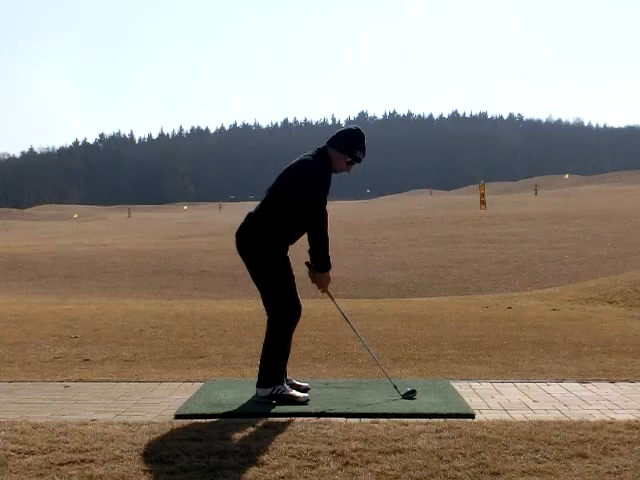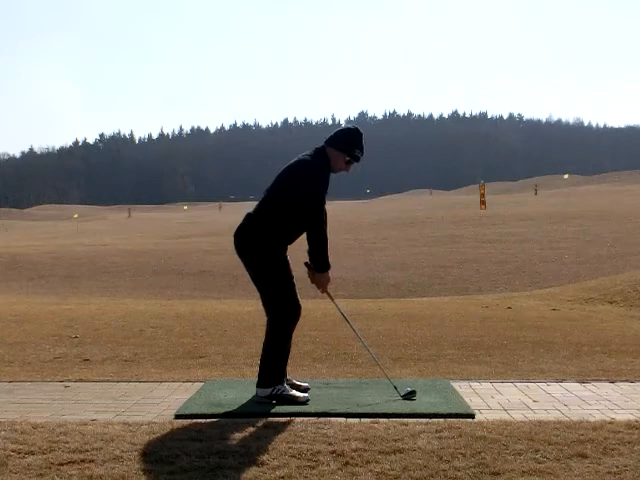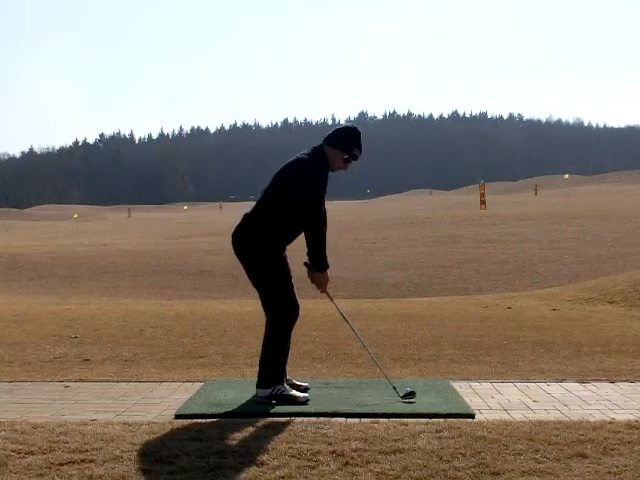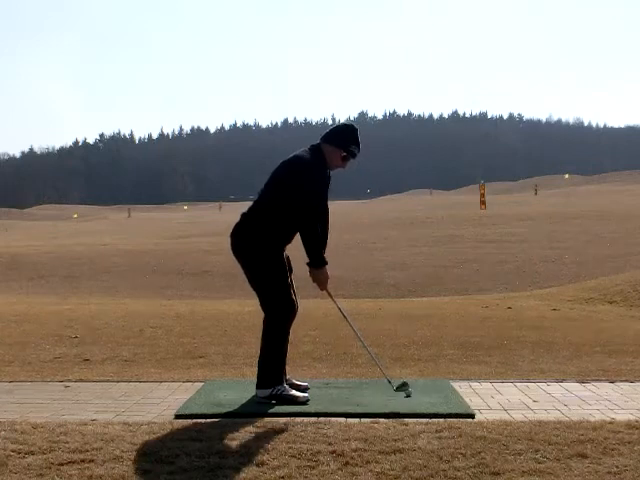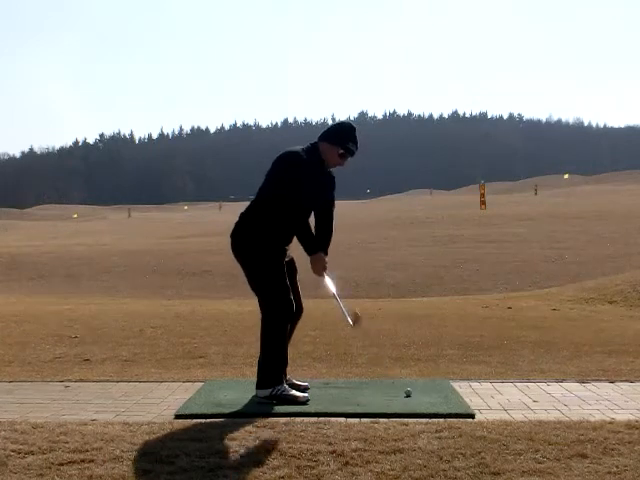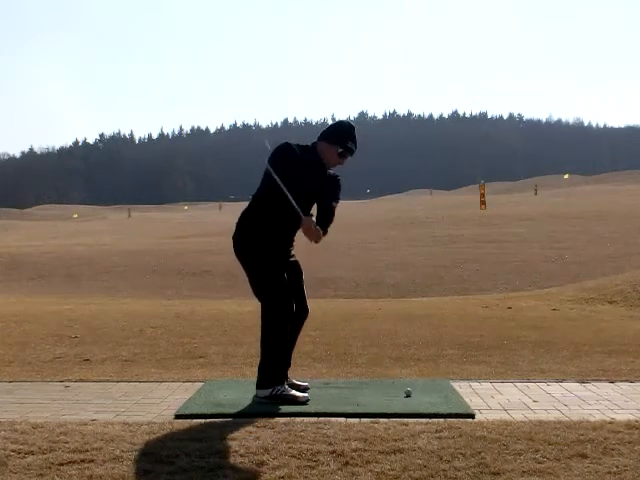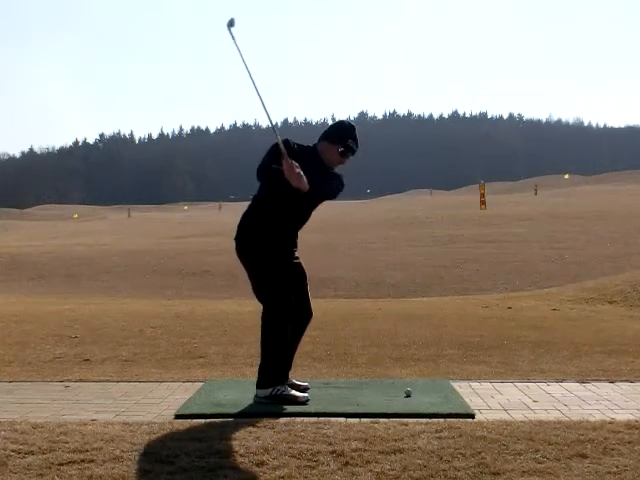
dt=0.4s
person 1, frame 1
left shoulder: (314, 167)
right shoulder: (314, 170)
left elbow: (315, 220)
right elbow: (315, 222)
left wrist: (317, 263)
right wrist: (322, 266)
left hip: (265, 242)
right hip: (260, 242)
left knee: (285, 310)
right knee: (286, 310)
left ankle: (277, 376)
right ankle: (269, 384)
person 1, frame 2
left shoulder: (313, 167)
right shoulder: (312, 170)
left elbow: (314, 220)
right elbow: (315, 222)
left wrist: (316, 263)
right wrist: (321, 267)
left hip: (264, 242)
right hip: (259, 242)
left knee: (284, 310)
right knee: (286, 310)
left ankle: (277, 376)
right ankle: (269, 384)
person 1, frame 3
left shoulder: (313, 168)
right shoulder: (309, 169)
left elbow: (315, 220)
right elbow: (312, 222)
left wrist: (315, 263)
right wrist: (320, 267)
left hip: (264, 242)
right hip: (256, 242)
left knee: (284, 309)
right knee: (284, 310)
left ankle: (277, 376)
right ankle: (268, 384)
person 1, frame 4
left shoulder: (318, 172)
right shoulder: (303, 166)
left elbow: (319, 218)
right elbow: (306, 220)
left wrist: (317, 261)
right wrist: (318, 264)
left hip: (270, 244)
right hip: (253, 242)
left knee: (286, 308)
right knee: (280, 308)
left ankle: (277, 376)
right ankle: (268, 384)
person 1, frame 5
left shoulder: (325, 178)
right shoulder: (293, 160)
left elbow: (325, 218)
right elbow: (291, 210)
left wrist: (321, 252)
right wrist: (313, 251)
left hip: (275, 244)
right hip: (252, 240)
left knee: (293, 308)
right knee: (279, 307)
left ankle: (278, 375)
right ankle: (268, 384)
person 1, frame 6
left shoulder: (330, 180)
right shoulder: (288, 153)
left elbow: (328, 208)
right elbow: (276, 192)
left wrist: (318, 225)
right wrist: (303, 221)
left hip: (281, 244)
right hip: (254, 239)
left knee: (298, 309)
right knee: (279, 307)
left ankle: (279, 375)
right ankle: (268, 384)
person 1, frame 7
left shoulder: (334, 179)
right shoulder: (288, 149)
left elbow: (324, 190)
right elbow: (264, 172)
left wrist: (304, 184)
right wrist: (285, 174)
left hip: (284, 245)
right hip: (255, 240)
left knee: (301, 311)
right knee: (279, 306)
left ankle: (280, 375)
right ankle: (268, 384)
